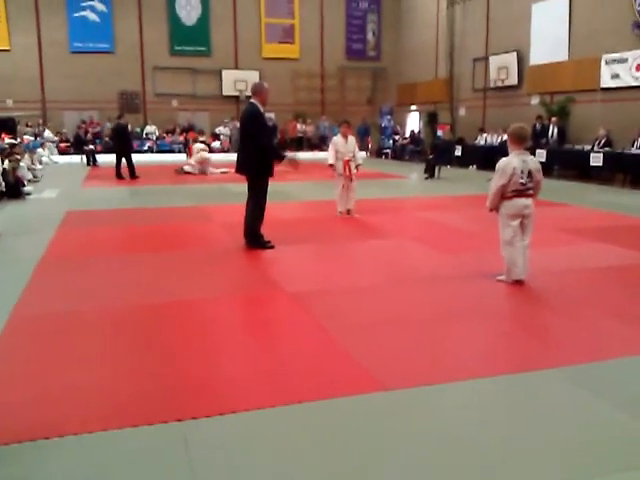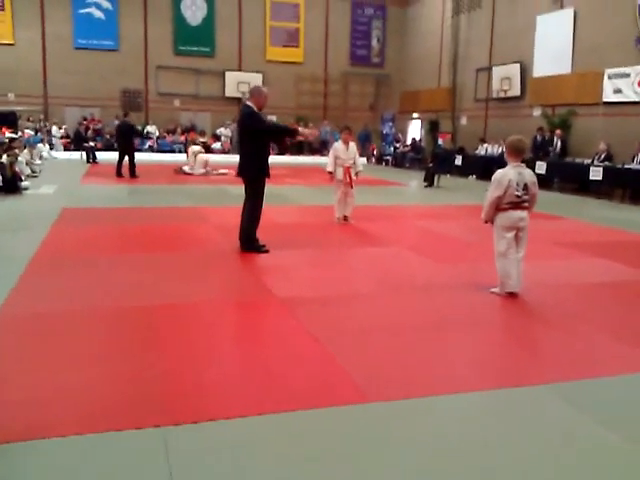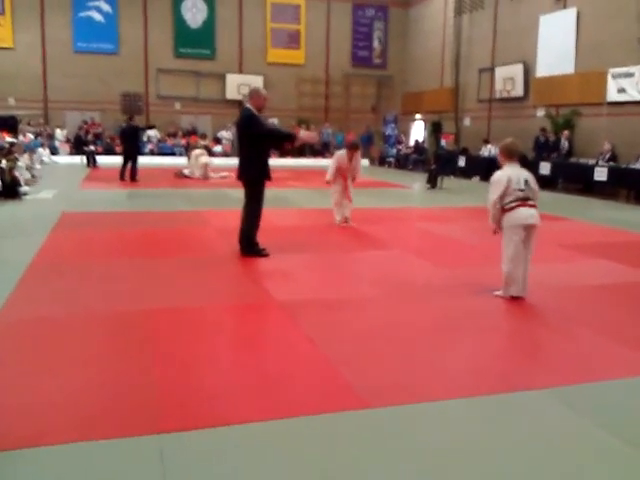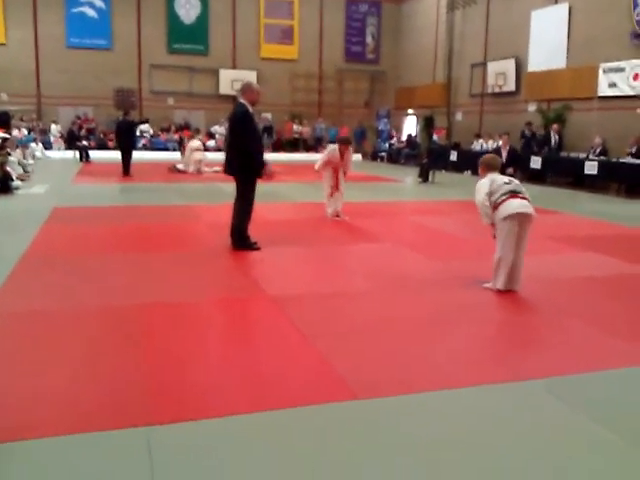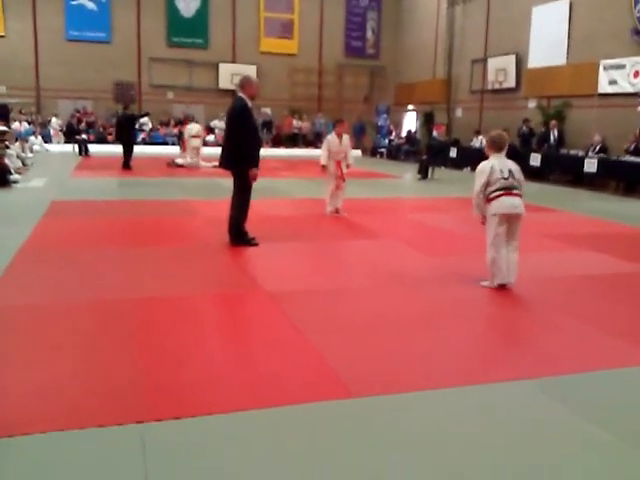
dt=0.3s
person 1, frame 1
left shoulder: (250, 110)
right shoulder: (254, 113)
right elbow: (264, 141)
left wrist: (279, 155)
right wrist: (284, 158)
left hip: (253, 163)
right hip: (257, 165)
left knee: (255, 199)
right knee: (257, 200)
left ankle: (251, 236)
right ankle: (253, 238)
person 1, frame 2
left shoulder: (249, 113)
right shoulder: (251, 114)
left elbow: (267, 131)
right elbow: (270, 128)
left wrist: (292, 133)
right wrist: (297, 131)
left hip: (252, 164)
right hip: (254, 166)
left knee: (252, 202)
right knee: (254, 203)
left ankle: (246, 239)
right ankle: (249, 242)
person 1, frame 3
left shoulder: (249, 116)
right shoulder: (249, 117)
left elbow: (266, 134)
right elbow: (269, 132)
left wrist: (293, 138)
right wrist: (296, 136)
left hip: (252, 168)
right hip: (254, 170)
left knee: (252, 205)
right knee: (253, 206)
left ankle: (247, 243)
right ankle: (248, 245)
person 1, frame 4
left shoulder: (240, 111)
right shoulder: (243, 113)
right elbow: (249, 143)
left wrist: (260, 164)
right wrist: (263, 166)
left hip: (243, 165)
right hip: (245, 166)
left knee: (242, 200)
right knee: (244, 201)
left ankle: (238, 237)
right ankle: (240, 239)
person 1, frame 5
left shoulder: (239, 105)
right shoulder: (242, 107)
right elbow: (245, 139)
left wrist: (250, 164)
right wrist: (251, 166)
left hip: (240, 160)
right hip: (243, 162)
left knee: (240, 196)
right knee: (242, 197)
left ankle: (236, 233)
right ankle: (238, 235)
person 2, frame 1
left shoulder: (505, 162)
right shoulder: (534, 162)
left elbow: (497, 187)
right elbow: (537, 185)
left wrist: (491, 204)
left hip: (509, 205)
right hip: (527, 204)
left knee: (510, 240)
right knee: (523, 240)
left ankle: (513, 274)
right ankle: (520, 273)
person 2, frame 2
left shoulder: (502, 174)
right shoulder: (530, 175)
left elbow: (492, 199)
right elbow: (533, 198)
left wrist: (486, 216)
left hip: (504, 217)
right hip: (522, 217)
left knee: (504, 253)
right knee: (518, 253)
left ankle: (507, 287)
right ankle: (514, 286)
person 2, frame 3
left shoulder: (500, 175)
right shoulder: (527, 174)
left elbow: (494, 201)
right elbow: (534, 196)
left wrist: (495, 222)
left hip: (513, 216)
right hip: (532, 215)
left knee: (512, 255)
right knee: (524, 255)
left ankle: (510, 290)
right ankle: (520, 290)
person 2, frame 4
left shoulder: (484, 182)
right shoulder: (511, 179)
left elbow: (482, 201)
left wrist: (492, 222)
left hip: (507, 210)
right hip: (526, 208)
left knee: (504, 249)
right knee: (518, 250)
left ankle: (499, 284)
right ankle: (511, 284)
person 2, frame 5
left shoulder: (485, 166)
right shoulder: (514, 165)
left elbow: (478, 191)
right elbow: (521, 186)
left wrist: (481, 213)
left hip: (498, 206)
right hip: (517, 204)
left knee: (495, 244)
right knee: (511, 243)
left ankle: (496, 280)
right ankle: (506, 279)
